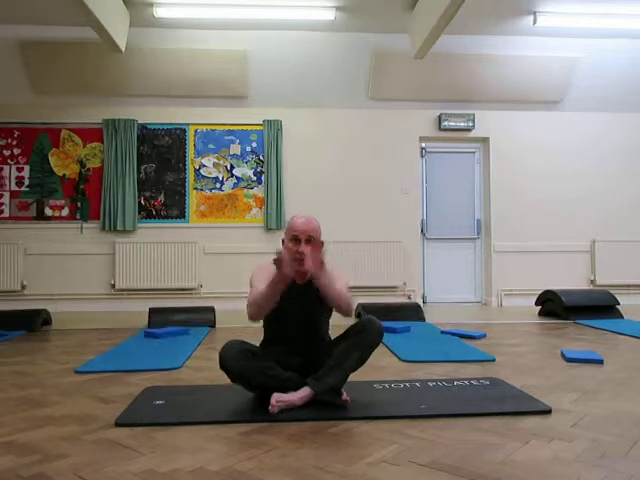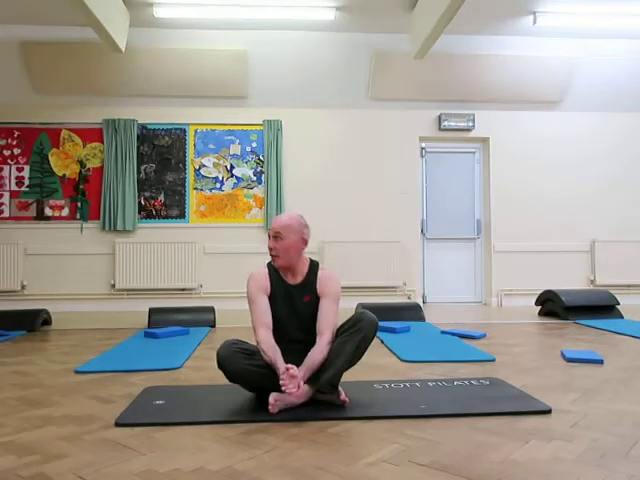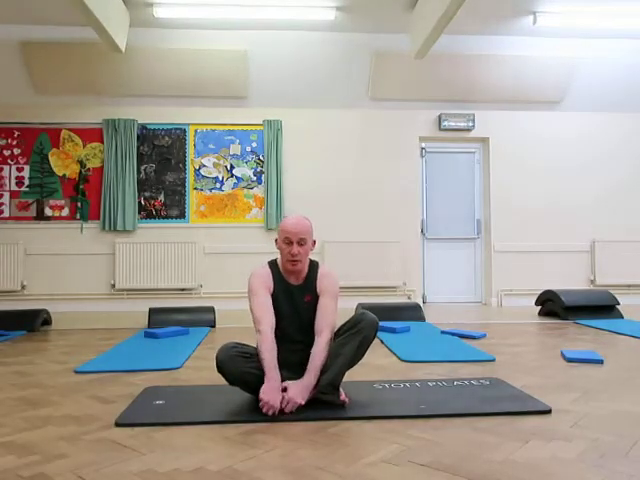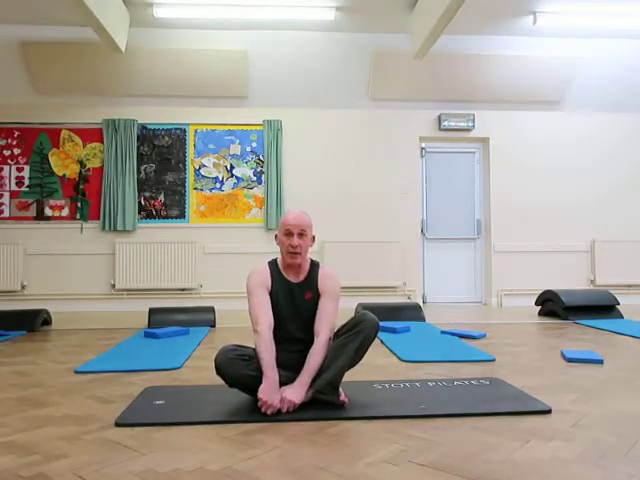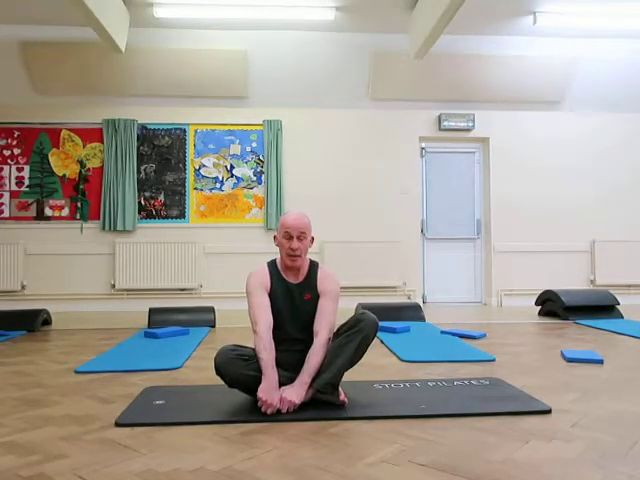
dt=1s
person 1, frame 1
left shoulder: (329, 275)
right shoulder: (267, 273)
left elbow: (347, 310)
right elbow: (253, 314)
left wrist: (318, 275)
right wrist: (281, 278)
left hip: (319, 360)
right hip: (276, 360)
left knee: (372, 327)
right knee: (231, 353)
left ankle: (304, 394)
right ankle: (320, 389)
person 1, frame 2
left shoulder: (326, 279)
right shoulder: (259, 279)
left elbow: (325, 337)
right elbow: (263, 333)
left wrist: (301, 374)
right wrist: (282, 370)
left hip: (314, 361)
right hip: (277, 361)
left knee: (367, 321)
right knee: (227, 353)
left ankle: (305, 391)
right ankle: (320, 389)
person 1, frame 3
left shoulder: (325, 278)
right shoulder: (261, 277)
left elbow: (324, 335)
right elbow: (264, 330)
left wrist: (306, 382)
right wrist: (272, 380)
left hip: (314, 358)
right hip: (277, 360)
left knee: (368, 321)
right knee: (226, 356)
left ankle: (311, 388)
right ankle: (321, 389)
person 1, frame 4
left shoulder: (326, 278)
right shoulder: (260, 276)
left elbow: (323, 336)
right elbow: (262, 330)
left wrist: (300, 385)
right wrist: (270, 380)
left hip: (314, 359)
right hip: (277, 361)
left knee: (368, 322)
right knee: (225, 359)
left ankle: (308, 390)
right ankle: (320, 388)
person 1, frame 5
left shoulder: (326, 279)
right shoulder: (259, 278)
left elbow: (322, 336)
right elbow: (262, 331)
left wrist: (300, 385)
right wrist: (269, 380)
left hip: (313, 360)
right hip: (276, 361)
left knee: (367, 321)
right knee: (224, 359)
left ankle: (308, 390)
right ankle: (319, 389)
